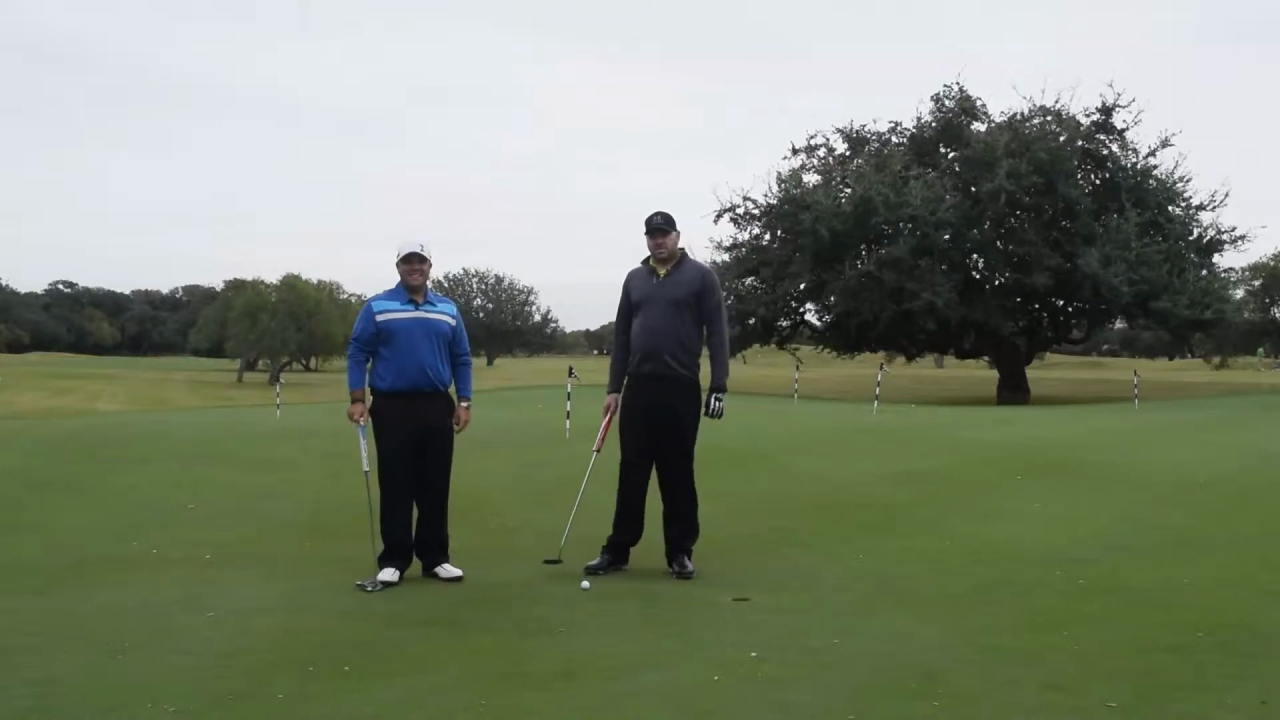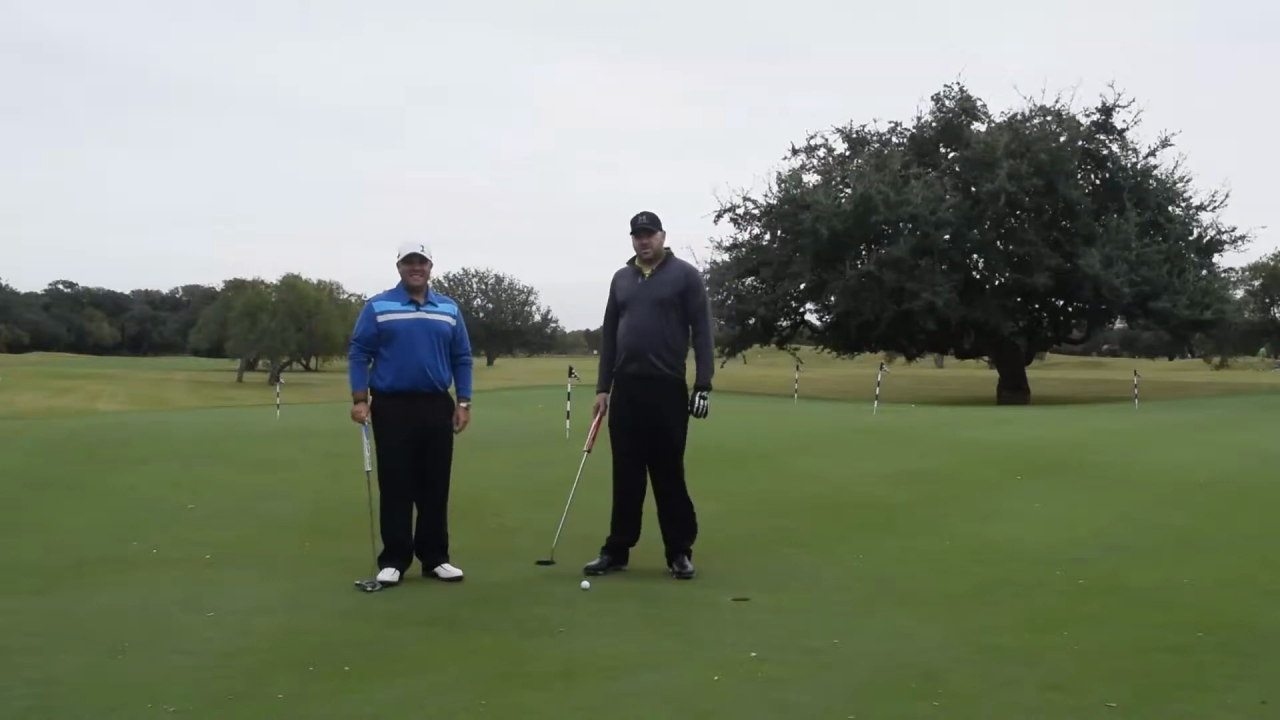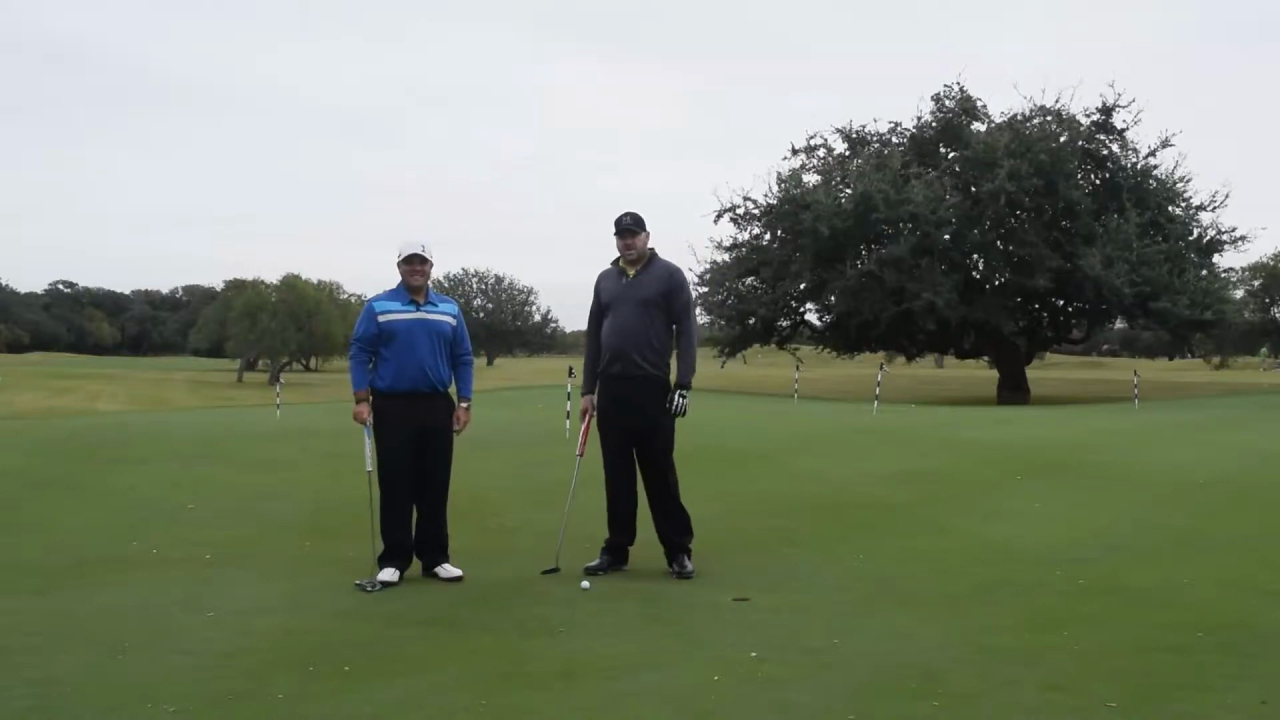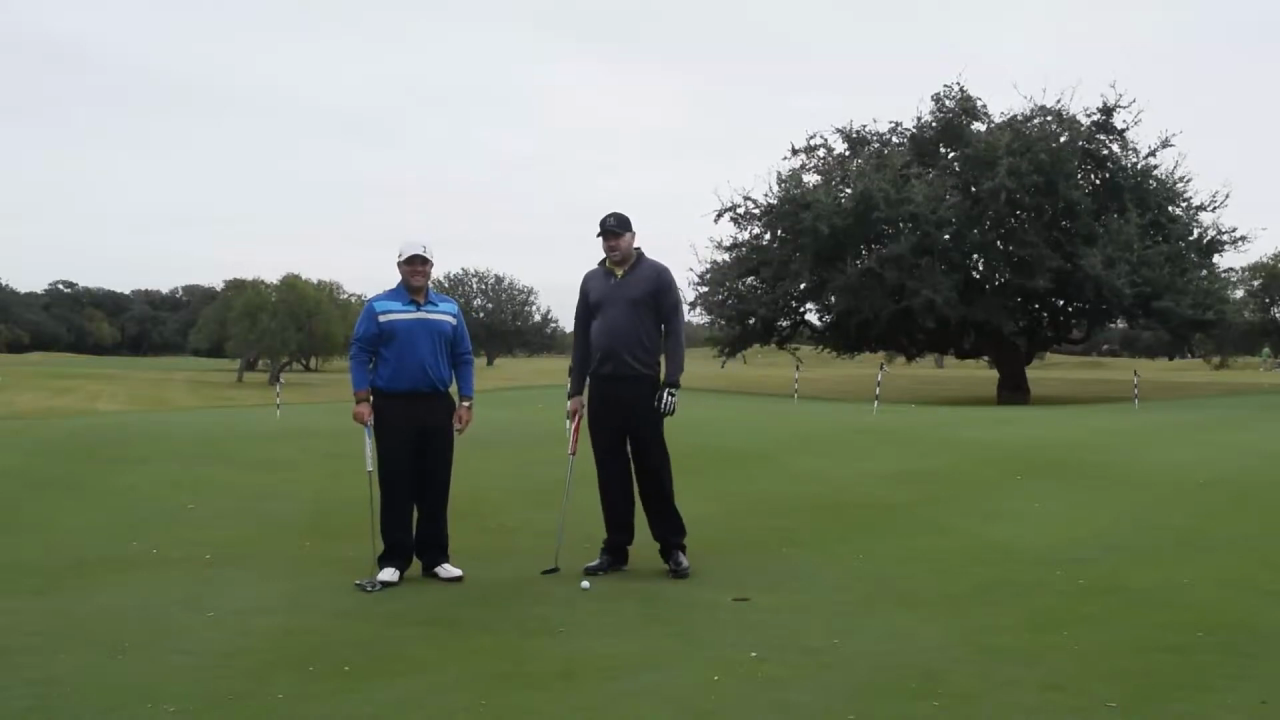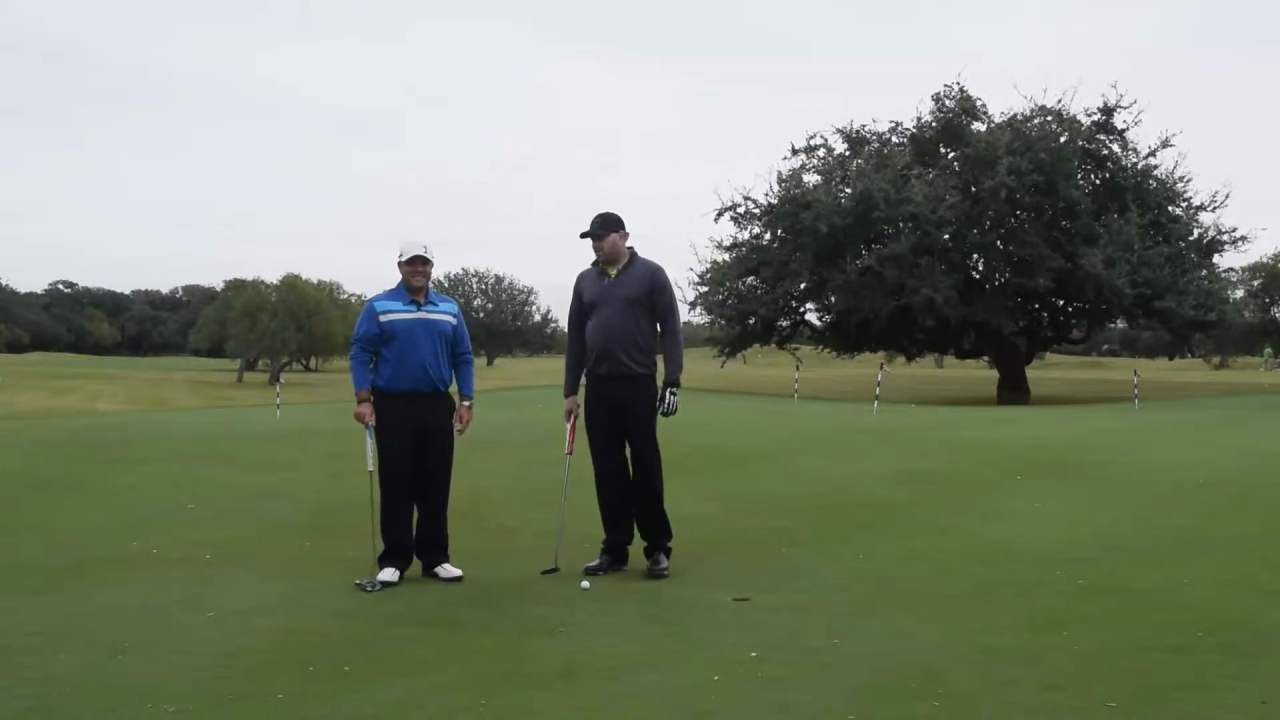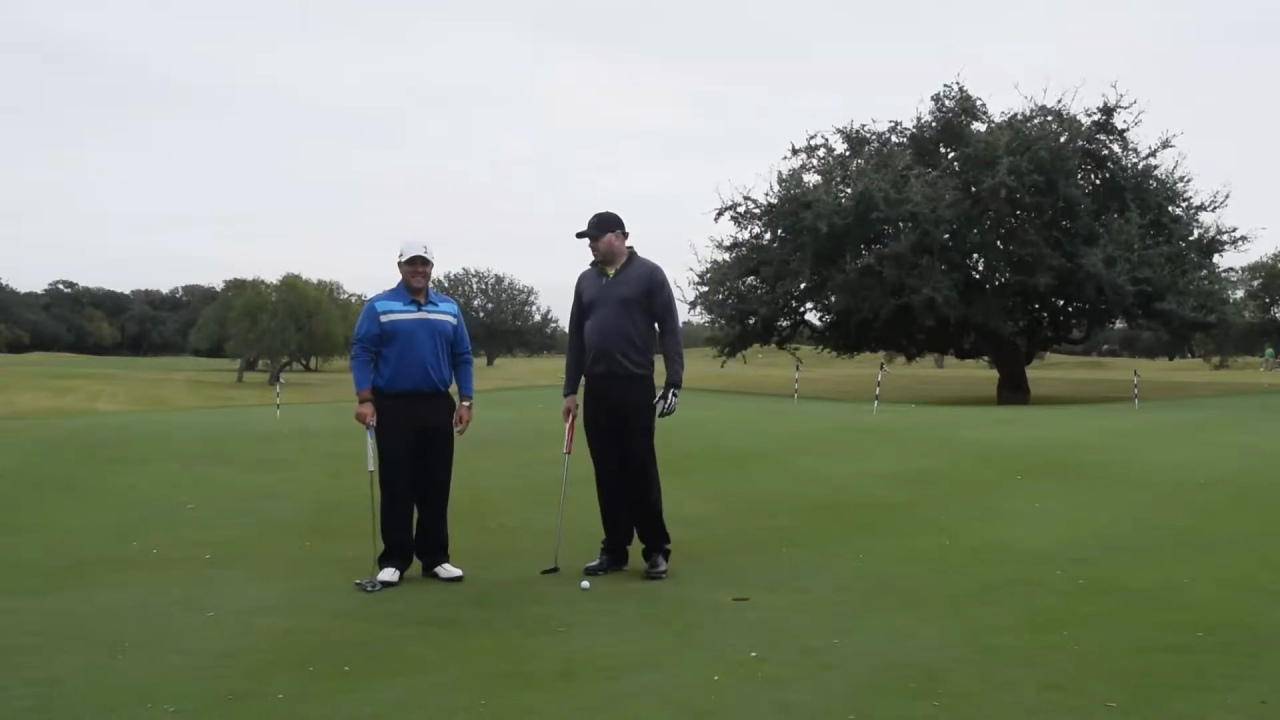
dt=0.2s
person 1, frame 1
left shoulder: (700, 276)
right shoulder: (634, 279)
left elbow: (717, 333)
right elbow: (622, 335)
left wrist: (718, 386)
right wrist: (614, 388)
left hip: (681, 388)
right hip: (638, 387)
left knee: (678, 473)
right knee: (631, 470)
left ankle: (680, 551)
right ankle: (618, 549)
person 1, frame 2
left shoulder: (685, 275)
right shoulder: (621, 279)
left elbow: (702, 332)
right elbow: (609, 335)
left wrist: (703, 384)
right wrist: (603, 387)
left hip: (667, 387)
right hip: (626, 387)
left knee: (669, 471)
right knee: (626, 471)
left ankle: (679, 551)
right ankle: (617, 549)
person 1, frame 3
left shoulder: (669, 275)
right shoulder: (605, 279)
left elbow: (686, 332)
right elbow: (594, 337)
left wrist: (683, 384)
right wrist: (588, 389)
left hip: (653, 387)
right hip: (611, 388)
left knee: (659, 470)
right knee: (616, 472)
left ankle: (678, 549)
right ankle: (616, 549)
person 1, frame 4
left shoulder: (656, 275)
right shoulder: (592, 280)
left elbow: (674, 331)
right elbow: (581, 337)
left wrist: (671, 382)
right wrist: (576, 390)
left hip: (643, 386)
right hip: (602, 388)
left knee: (653, 468)
right knee: (610, 471)
left ankle: (673, 546)
right ankle: (615, 548)
person 1, frame 5
left shoulder: (650, 274)
right shoulder: (585, 280)
left elbow: (670, 329)
right elbow: (575, 338)
left wrist: (672, 381)
right wrist: (570, 390)
left hip: (639, 385)
right hip: (598, 388)
left knee: (646, 467)
right knee: (607, 471)
left ankle: (658, 546)
right ankle: (615, 548)
person 1, frame 6
left shoulder: (648, 274)
right shoulder: (586, 280)
left elbow: (669, 330)
right elbow: (576, 337)
left wrist: (674, 382)
right wrist: (570, 389)
left hip: (636, 385)
right hip: (597, 387)
left knee: (640, 469)
right knee: (607, 471)
left ankle: (656, 549)
right ankle: (615, 549)
person 2, frame 1
left shoulder: (448, 310)
right shoulder: (377, 307)
left elbow: (462, 359)
right elbow: (357, 353)
left wrist: (464, 402)
right wrist: (357, 399)
left hip: (437, 407)
right hip: (392, 407)
left knee: (435, 487)
right knee: (395, 486)
left ankle: (435, 557)
right ankle: (394, 560)
person 2, frame 2
left shoulder: (449, 309)
right shoulder: (377, 307)
left elbow: (462, 359)
right elbow: (359, 354)
left wrist: (463, 402)
right wrist: (360, 398)
left hip: (436, 406)
right hip: (392, 406)
left knee: (435, 487)
right knee: (395, 487)
left ankle: (435, 557)
right ankle: (393, 560)
person 2, frame 3
left shoulder: (450, 309)
right shoulder: (378, 307)
left elbow: (463, 358)
right elbow: (359, 354)
left wrist: (463, 402)
right wrist: (362, 399)
left hip: (436, 406)
right hip: (392, 407)
left knee: (435, 487)
right knee: (395, 486)
left ankle: (435, 557)
right ankle: (393, 560)
person 2, frame 4
left shoulder: (449, 309)
right shoulder: (378, 307)
left elbow: (463, 357)
right elbow: (359, 354)
left wrist: (465, 401)
right wrist: (362, 399)
left hip: (437, 406)
right hip: (393, 406)
left knee: (435, 486)
right knee: (396, 487)
left ankle: (435, 557)
right ankle: (394, 560)
person 2, frame 5
left shoulder: (449, 308)
right shoulder: (378, 306)
left elbow: (463, 357)
right elbow: (360, 354)
left wrist: (466, 401)
right wrist: (363, 399)
left hip: (437, 406)
right hip: (393, 406)
left knee: (436, 486)
right knee: (396, 486)
left ankle: (435, 557)
right ankle: (394, 560)
person 2, frame 6
left shoulder: (449, 308)
right shoulder: (378, 306)
left elbow: (463, 357)
right elbow: (361, 354)
left wrist: (465, 401)
right wrist: (365, 399)
left hip: (438, 406)
right hip: (393, 406)
left knee: (436, 486)
right knee: (396, 486)
left ankle: (435, 557)
right ankle: (394, 560)
